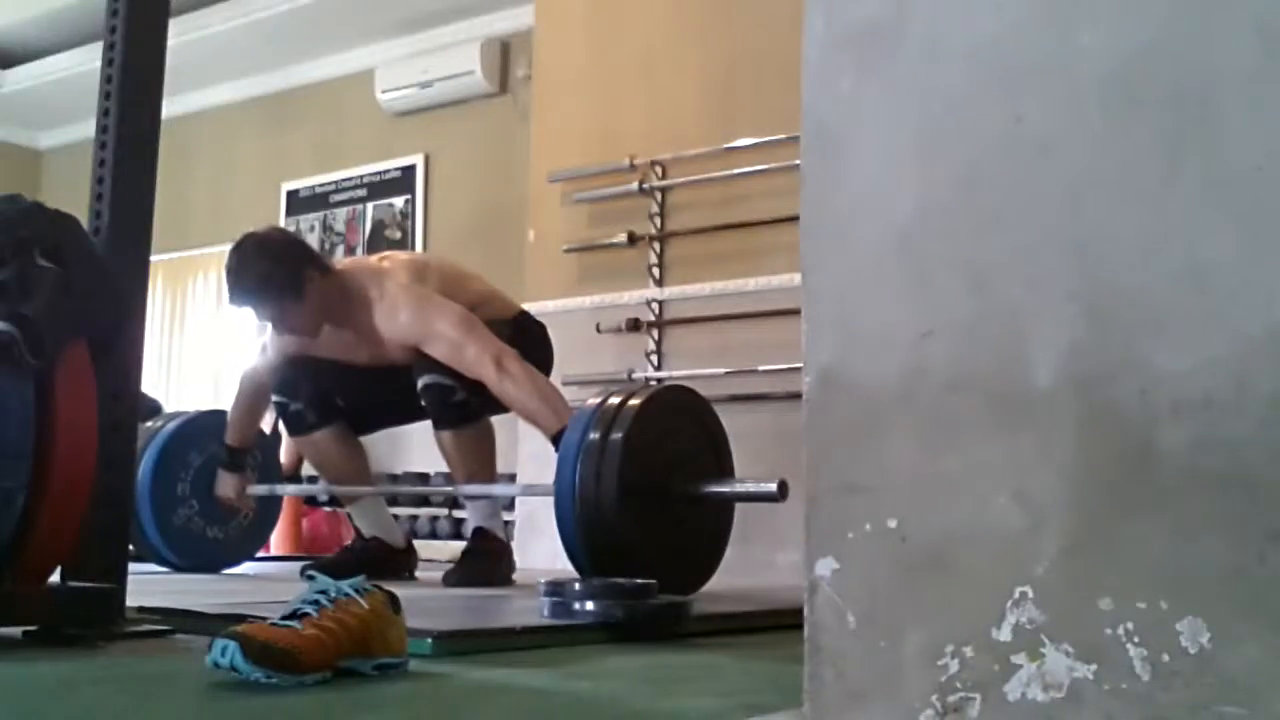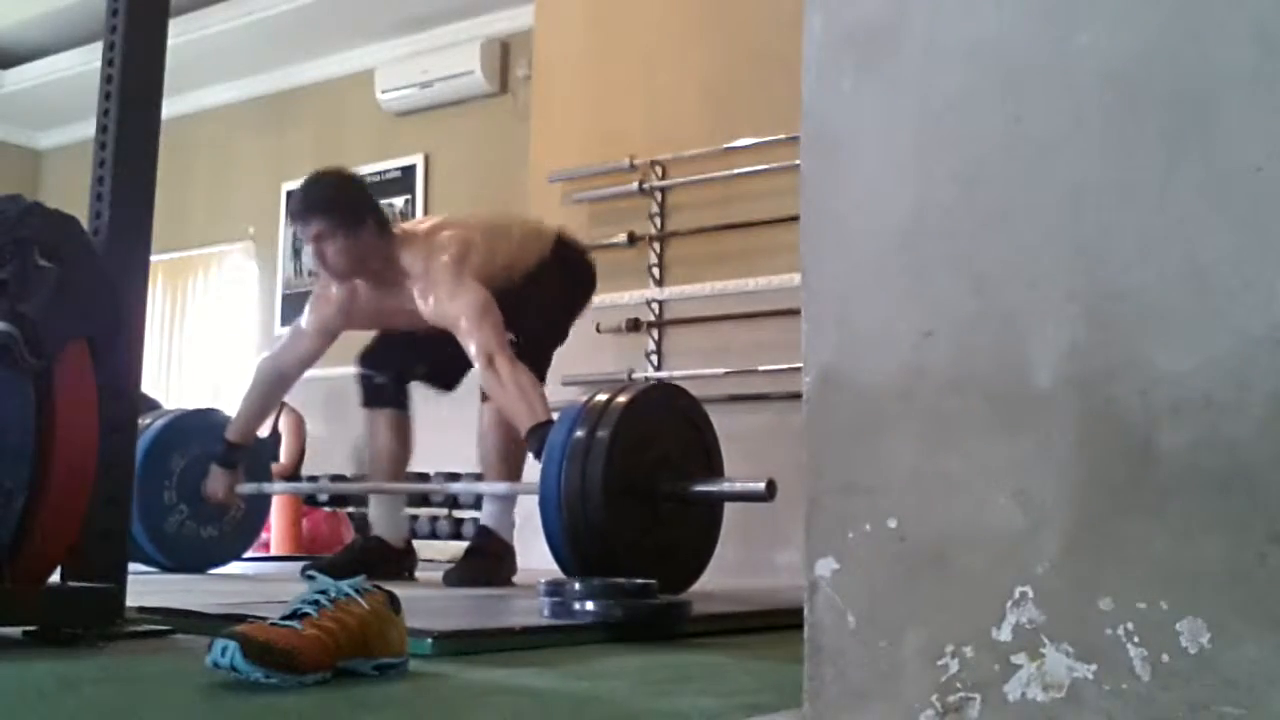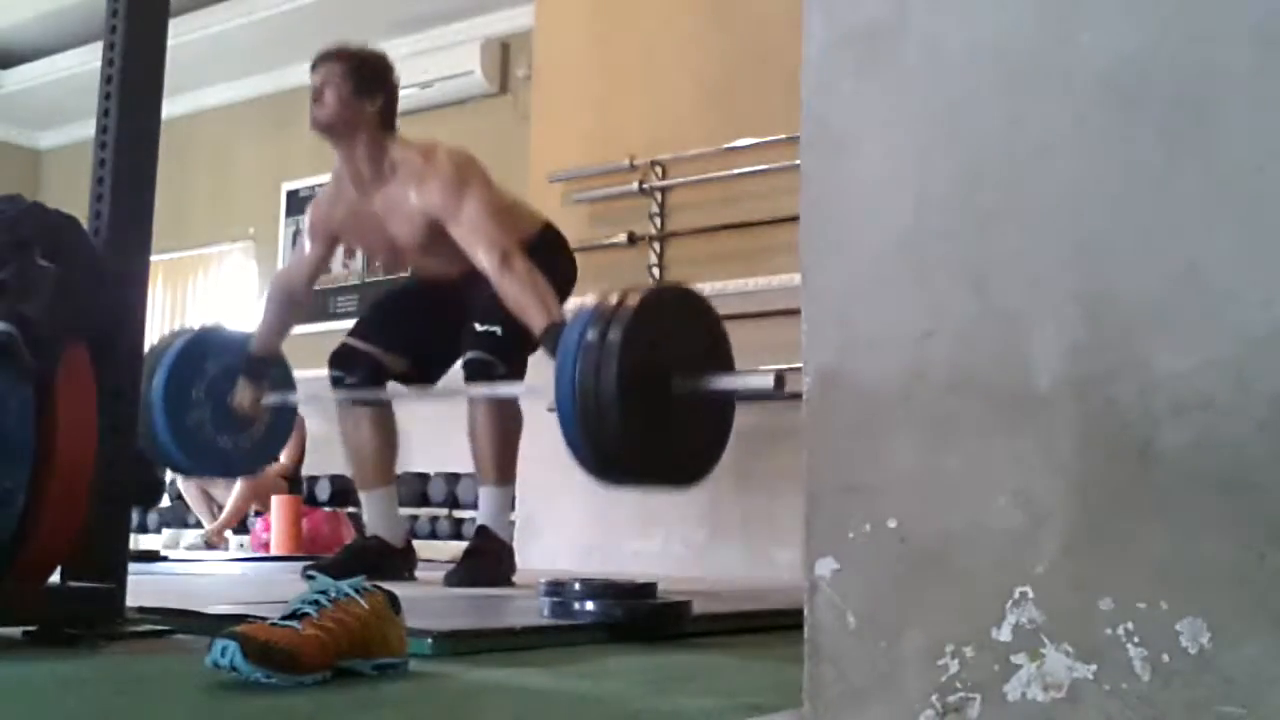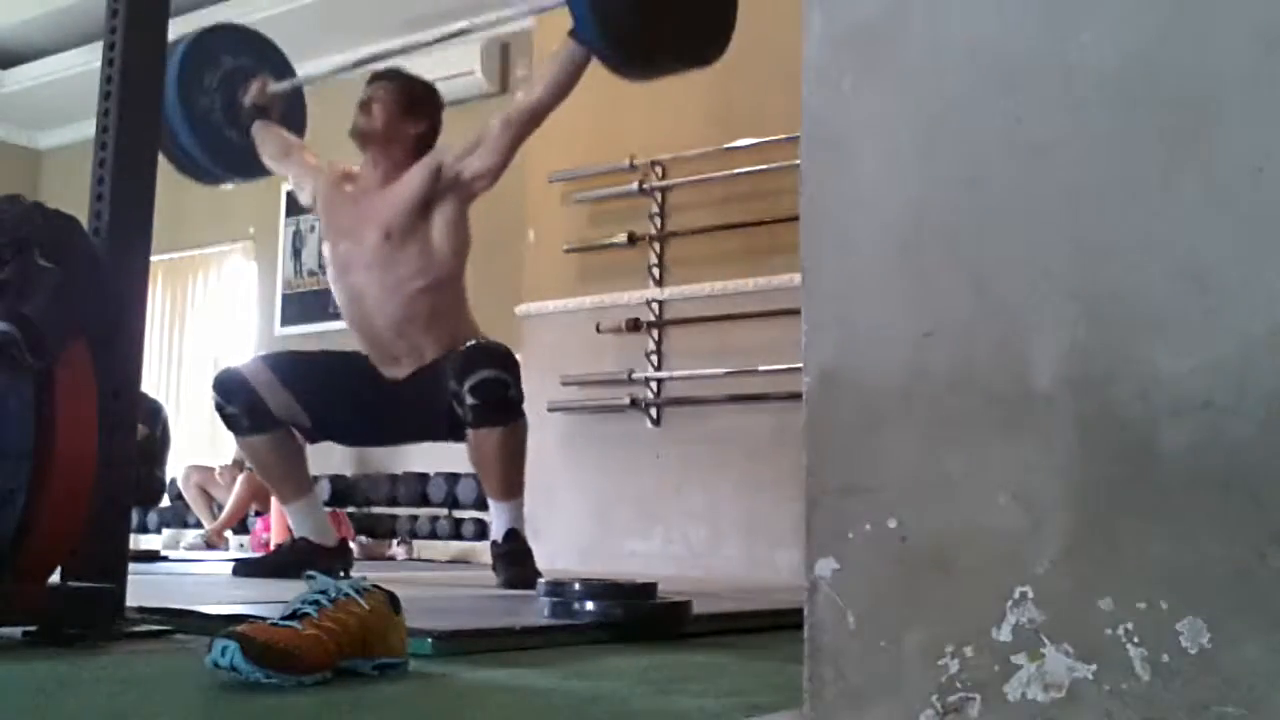
dt=1s
person 1, frame 1
left shoulder: (399, 303)
right shoulder: (295, 331)
left elbow: (499, 366)
right elbow: (256, 380)
right wrist: (232, 463)
left hip: (508, 349)
left knee: (438, 380)
right knee: (295, 396)
left ankle: (488, 538)
right ankle: (384, 542)
person 1, frame 2
left shoulder: (441, 274)
right shoulder: (339, 297)
left elbow: (496, 363)
right elbow: (279, 368)
left wrist: (546, 444)
right wrist: (228, 458)
left hip: (546, 272)
right hip: (494, 280)
left knee: (496, 359)
right knee: (382, 369)
left ankle: (495, 538)
right ankle: (387, 540)
person 1, frame 3
left shoulder: (433, 176)
right shoulder: (332, 205)
left elbow: (503, 264)
right elbow: (291, 286)
left wrist: (560, 345)
right wrist: (254, 372)
left hip: (529, 258)
right hip: (444, 277)
left knee: (485, 362)
right knee: (353, 366)
left ankle: (493, 539)
right ankle: (385, 538)
person 1, frame 4
left shoulder: (437, 180)
right shoulder: (331, 190)
left elbow: (525, 111)
right elbow: (282, 151)
left wrist: (584, 36)
right wrist: (258, 113)
left hip: (453, 379)
right hip: (380, 385)
left knee: (485, 376)
right knee: (239, 390)
left ankle: (508, 540)
right ankle: (317, 540)
